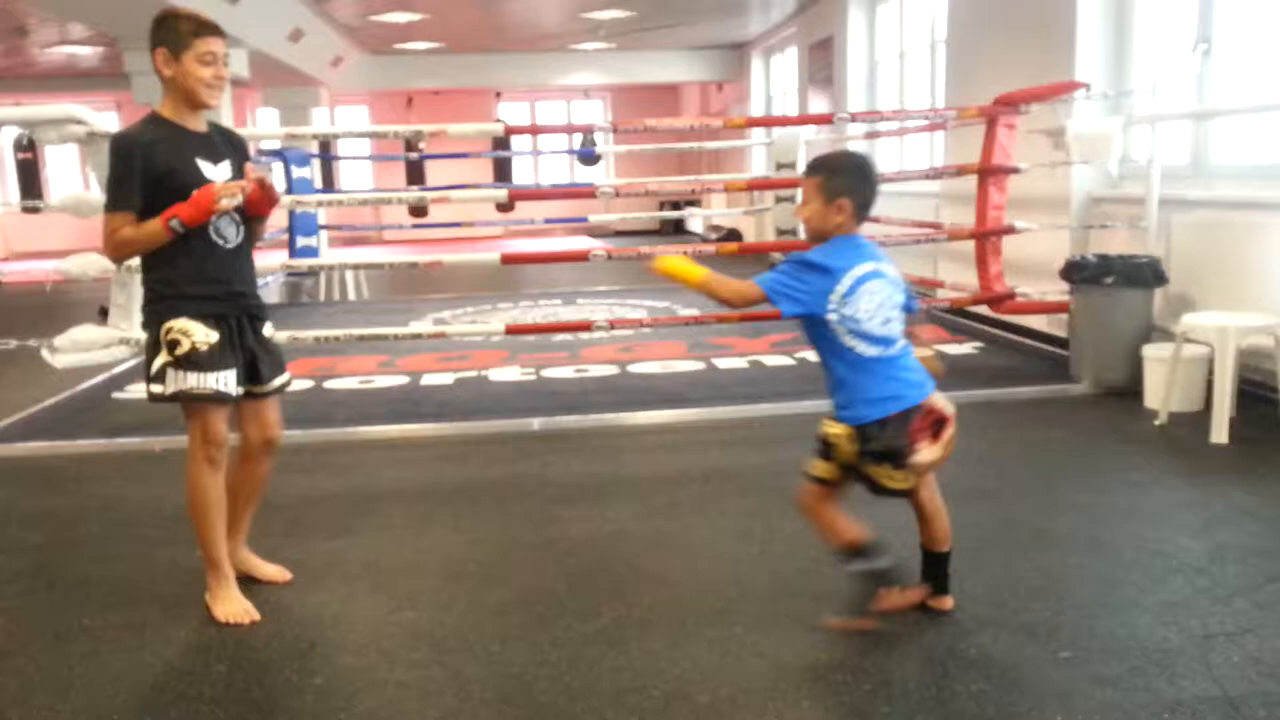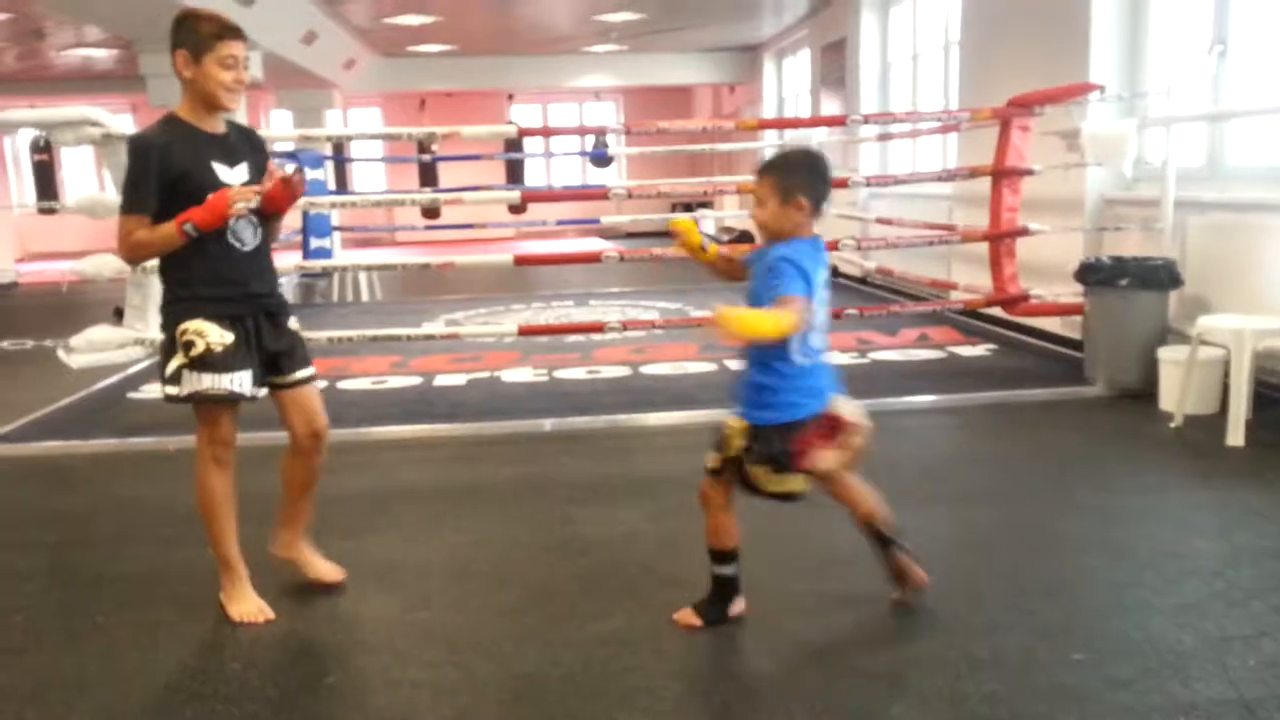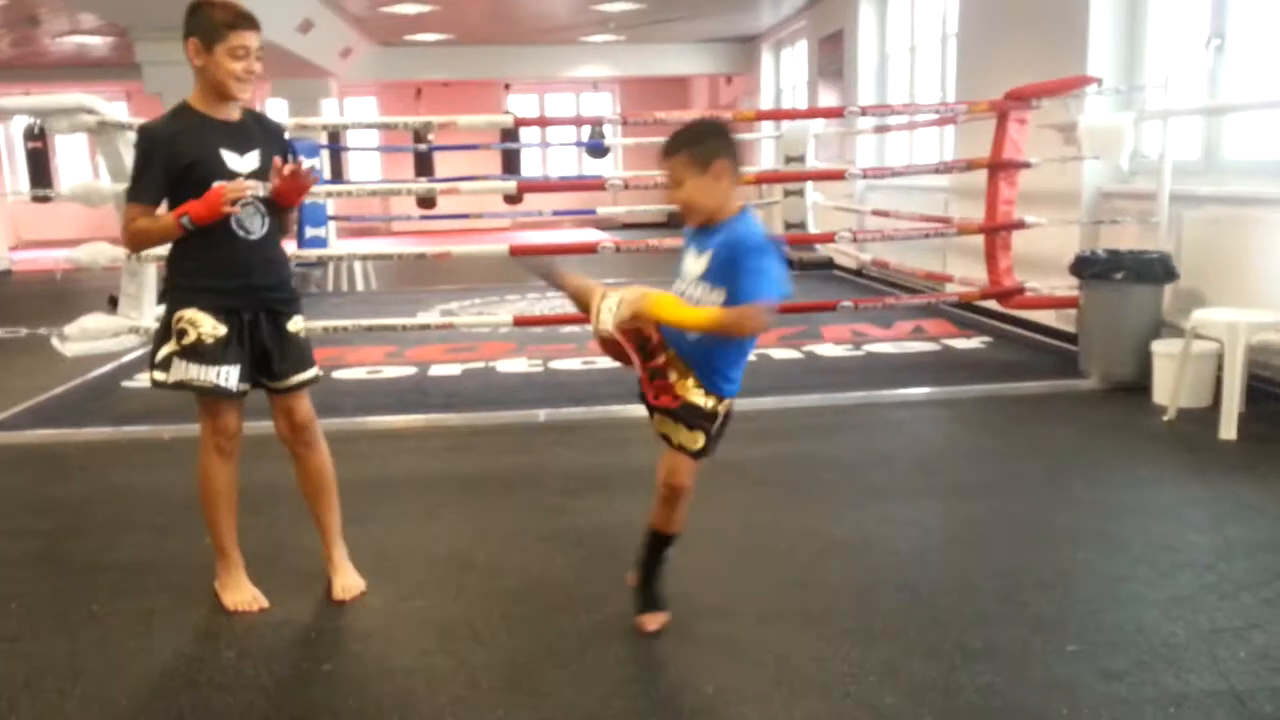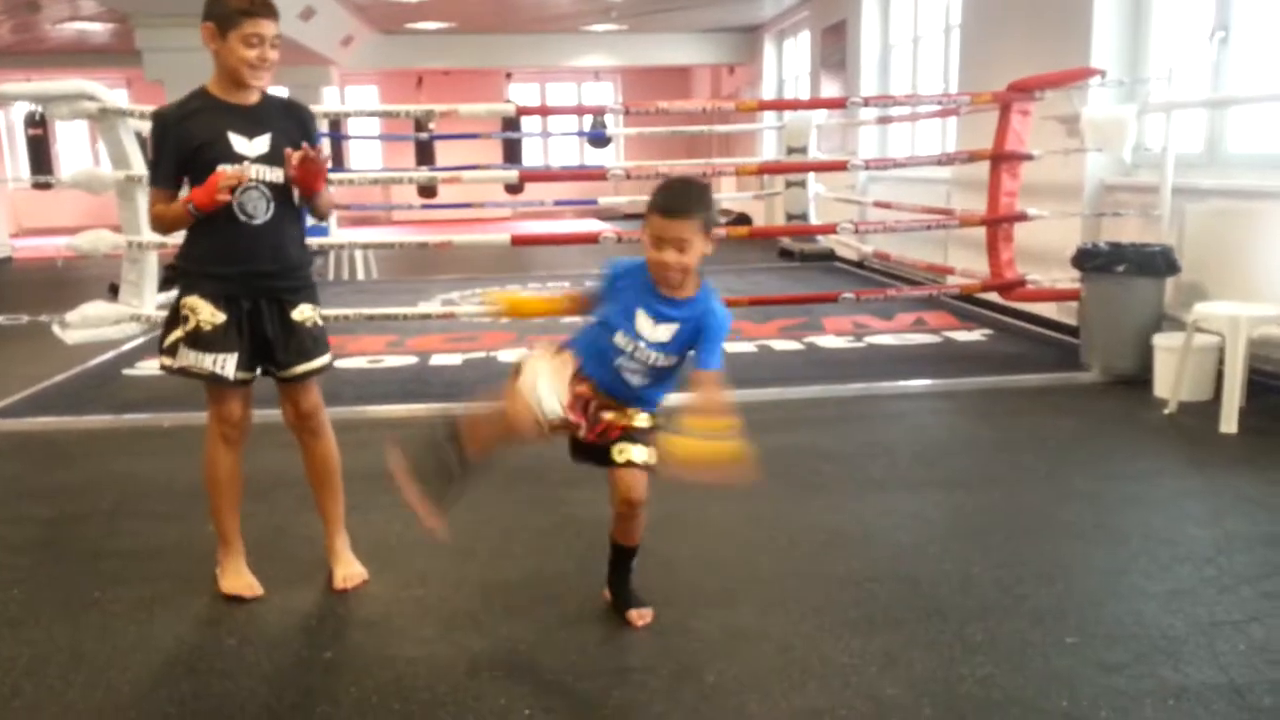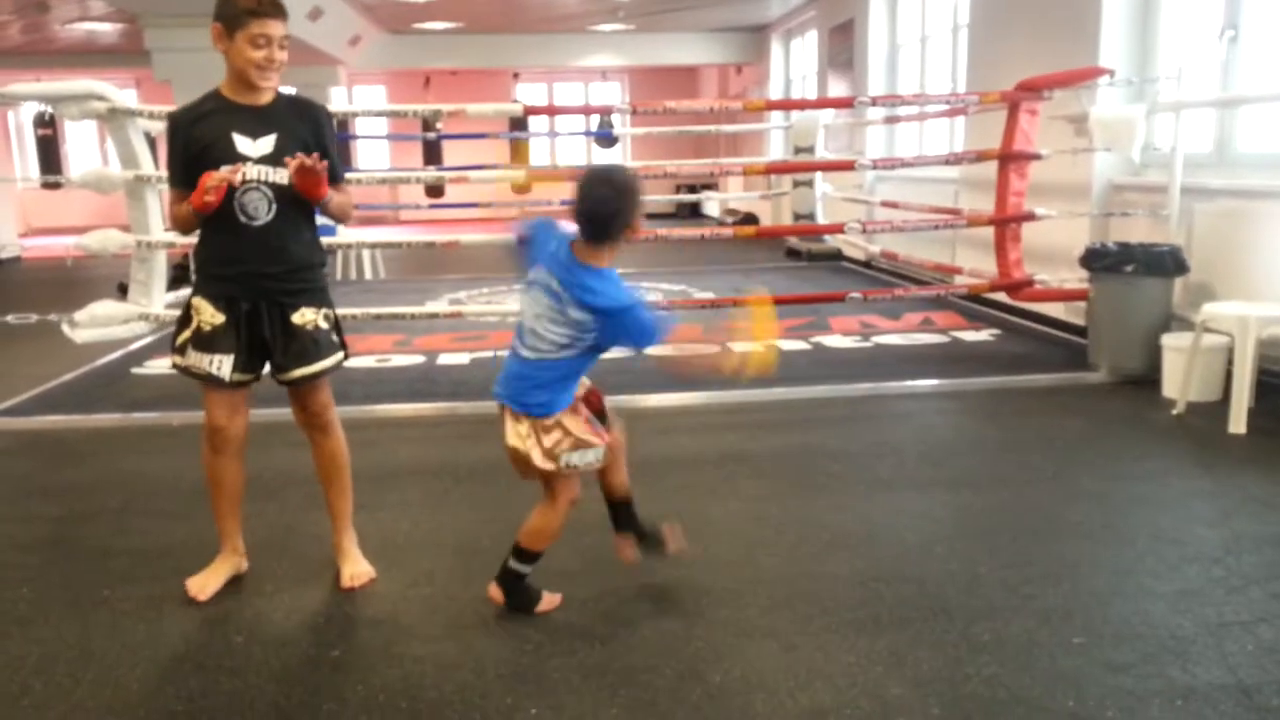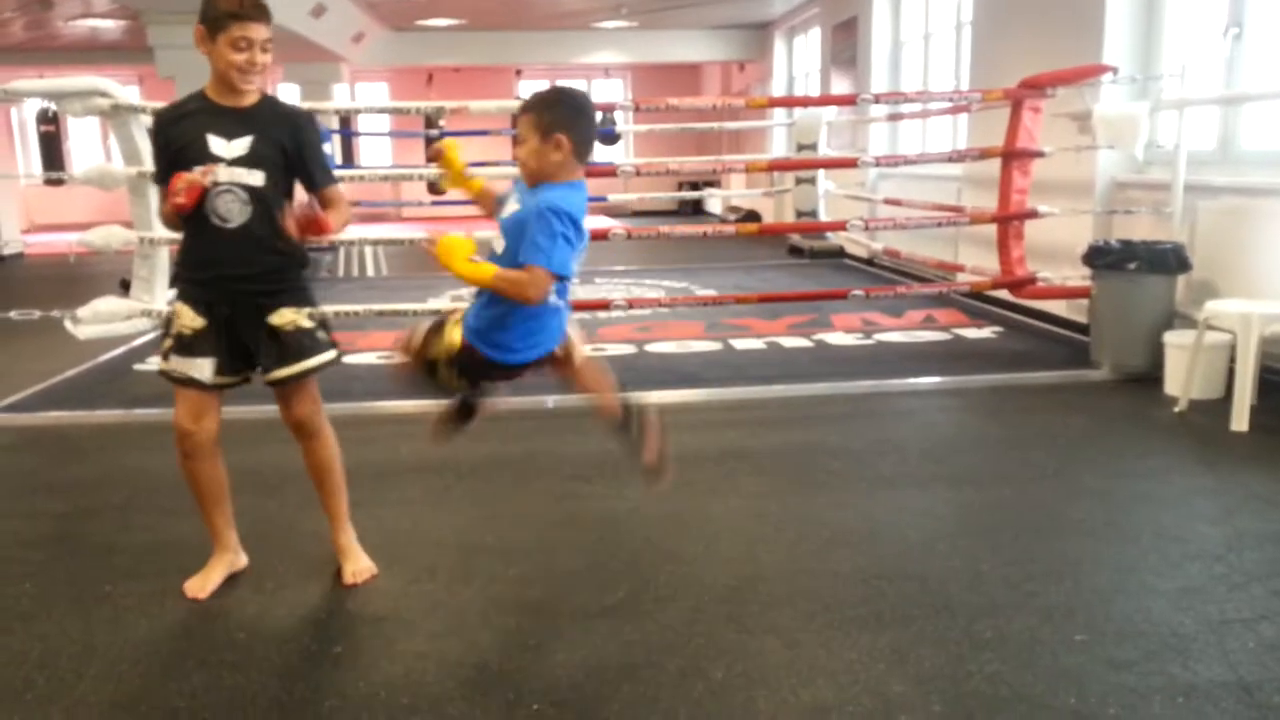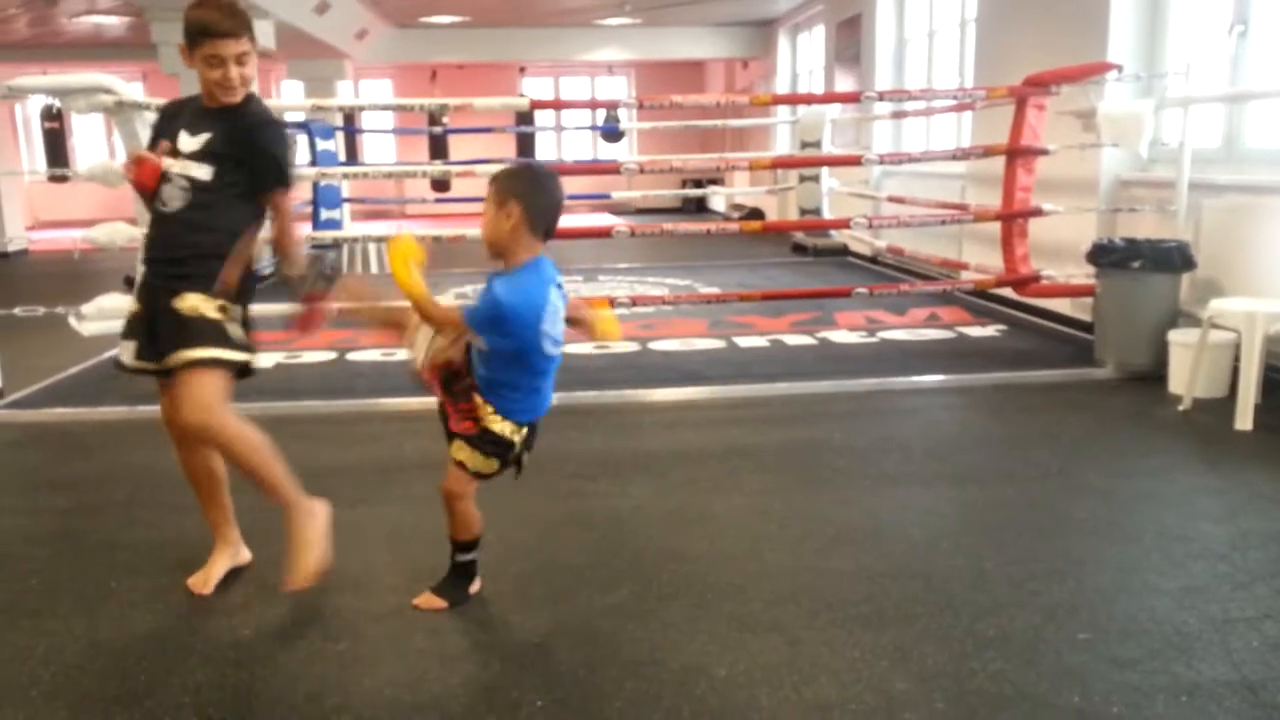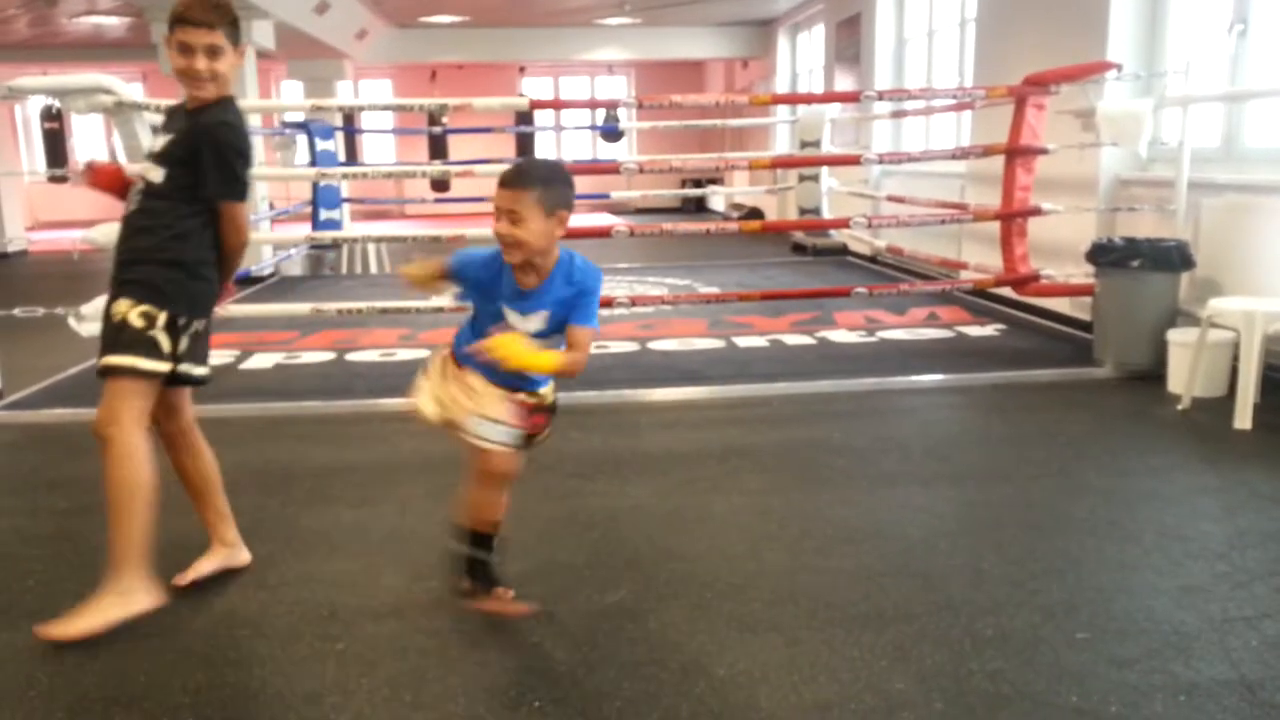
dt=0.2s
person 1, frame 1
left shoulder: (231, 143)
right shoulder: (137, 143)
right elbow: (117, 244)
left wrist: (260, 209)
right wrist: (189, 211)
left hip: (244, 306)
right hip: (184, 312)
left knee: (264, 434)
right knee: (210, 439)
left ankle: (234, 542)
right ankle: (218, 579)
person 1, frame 2
left shoulder: (251, 144)
right shoulder: (154, 146)
right elbow: (131, 246)
left wrist: (278, 207)
right wrist: (201, 217)
left hip: (265, 305)
right hip: (202, 313)
left knee: (311, 424)
right knee: (217, 441)
left ankle: (291, 536)
right ankle: (233, 579)
person 1, frame 3
left shoulder: (269, 133)
right shoulder: (164, 135)
right elbow: (133, 234)
left wrist: (291, 199)
right wrist: (196, 212)
left hip: (274, 300)
right hip: (207, 305)
left knee: (300, 425)
right knee: (221, 430)
left ankle: (336, 553)
right ankle: (228, 567)
person 1, frame 4
left shoulder: (294, 117)
right shoulder: (179, 120)
left elbow: (321, 209)
right elbow: (159, 218)
left wrist: (313, 185)
right wrist: (201, 201)
left hip: (288, 287)
right hip: (215, 291)
left knee: (308, 413)
right knee: (227, 419)
left ankle: (338, 543)
right ankle: (232, 553)
person 1, frame 5
left shoulder: (310, 118)
right shoulder: (190, 122)
left elbow: (345, 208)
right elbow: (178, 218)
left wrist: (319, 191)
right wrist: (202, 201)
left hip: (297, 289)
right hip: (221, 293)
left knee: (318, 414)
right knee: (223, 427)
left ankle: (346, 541)
right ankle: (230, 550)
person 1, frame 6
left shoulder: (289, 123)
right shoulder: (173, 122)
left elbow: (335, 204)
right elbow: (173, 218)
left wrist: (316, 224)
right wrist: (179, 201)
left hip: (277, 291)
right hip: (202, 294)
left knee: (306, 416)
right knee: (192, 428)
left ankle: (344, 536)
right ankle: (226, 548)
person 1, frame 7
left shoulder: (258, 126)
right shoulder: (173, 115)
left elbow: (284, 221)
left wrist: (252, 286)
right wrist: (145, 183)
left hip: (214, 283)
right hip: (160, 279)
left knee: (204, 414)
right knee: (180, 418)
left ankle: (302, 511)
right ankle: (228, 544)
person 1, frame 8
left shoulder: (221, 128)
right shoulder: (184, 116)
left elbow: (233, 227)
left wrist: (210, 291)
right wrist: (121, 185)
left hip: (166, 288)
right hip: (143, 286)
left knee: (118, 419)
right knee: (172, 418)
left ankle: (130, 582)
right ankle: (226, 541)
person 2, frame 1
left shoulder: (814, 266)
right shoulder: (881, 263)
left elbow: (741, 294)
left wrist: (684, 270)
left hip: (870, 416)
right hip: (919, 399)
left knee: (815, 498)
right knee: (920, 486)
left ankle: (883, 581)
right ankle: (936, 588)
person 2, frame 2
left shoulder: (787, 260)
right shoulder: (805, 251)
left elbow: (790, 315)
right elbow: (744, 264)
left wrist: (742, 326)
right wrist: (701, 247)
left hip: (779, 416)
right hip: (820, 402)
left knee: (714, 493)
right knee: (840, 480)
left ankle: (722, 601)
right ankle: (897, 559)
person 2, frame 3
left shoulder: (752, 245)
right shoulder: (705, 230)
left elbow: (756, 318)
left wrist: (683, 313)
right wrist: (662, 306)
left hip: (703, 383)
right hip: (666, 340)
left knee: (677, 481)
right knee: (603, 307)
left ankle: (648, 579)
person 2, frame 4
left shoulder: (710, 316)
right shoulder: (630, 274)
left elbow: (709, 388)
right elbow: (588, 301)
left wrist: (716, 425)
right wrist: (523, 304)
left hip: (630, 407)
right hip: (579, 372)
left knee: (633, 494)
right knee: (523, 417)
left ankle: (620, 587)
right ankle: (431, 470)
person 2, frame 5
left shoulder: (545, 238)
right shoulder: (614, 299)
right elbow: (679, 357)
right wrist: (745, 359)
left hip: (520, 388)
right hip: (546, 405)
left knee: (610, 446)
right knee: (562, 494)
left ankle: (632, 531)
right ankle: (511, 586)
person 2, frame 6
left shoulder: (546, 211)
right shoulder: (567, 194)
left elbow: (534, 289)
right elbow: (509, 206)
left wrist: (466, 269)
right wrist: (466, 178)
left hip: (494, 344)
right hip: (542, 336)
left knee: (416, 345)
right knee: (574, 363)
right ankle: (632, 420)
person 2, frame 7
left shoulder: (509, 293)
right shoulder: (540, 271)
left elbow: (447, 325)
right elbow: (587, 317)
left wrist: (410, 282)
right wrist: (591, 319)
left hip: (506, 410)
left knee: (457, 489)
left ankle: (463, 578)
person 2, frame 8
left shoulder: (581, 276)
right shoulder: (484, 263)
left elbow: (577, 357)
right elbow: (446, 270)
left wrist: (530, 358)
right wrist: (425, 272)
left hip: (528, 387)
right hip: (473, 375)
left knee: (497, 474)
right knee: (498, 467)
left ankle: (477, 577)
right ankle: (477, 569)
